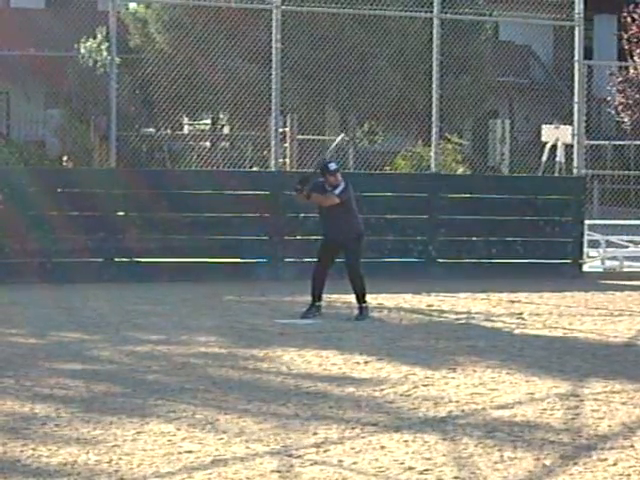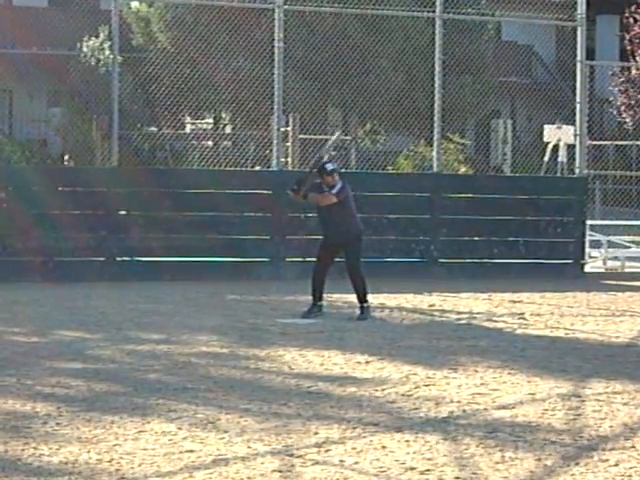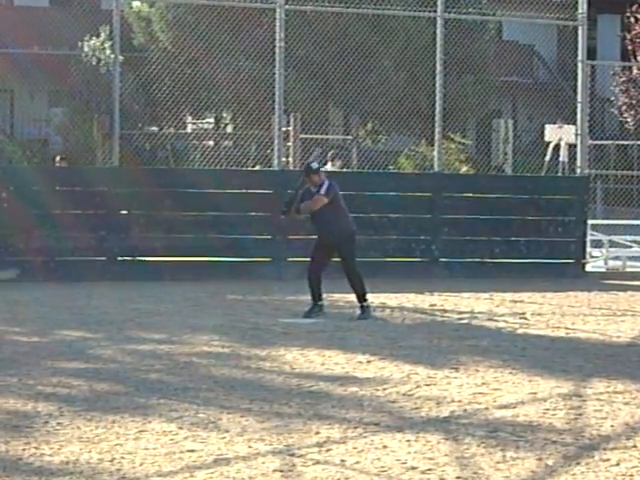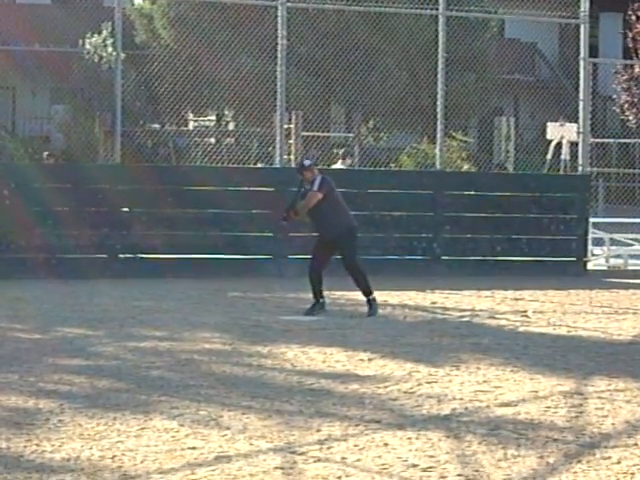
dt=0.5s
person 1, frame 1
left shoulder: (344, 186)
right shoulder: (318, 185)
left elbow: (325, 201)
right elbow: (303, 195)
left wrist: (307, 193)
right wrist: (302, 189)
left hip: (352, 235)
right hip: (331, 236)
left knee: (353, 269)
right knee: (319, 269)
left ankle: (363, 306)
right ankle: (315, 305)
person 1, frame 2
left shoulder: (342, 187)
right shoulder: (317, 186)
left elbow: (322, 200)
right elbow: (301, 196)
left wrist: (304, 193)
right wrist: (298, 190)
left hip: (351, 235)
right hip: (330, 236)
left knee: (353, 269)
right knee: (319, 269)
left ankle: (364, 306)
right ankle: (317, 305)
person 1, frame 3
left shoulder: (329, 186)
right shoulder: (306, 193)
left elbow: (315, 205)
right elbow: (300, 212)
left wrist: (297, 208)
right wrist: (292, 210)
left hip: (345, 235)
right hip: (325, 238)
left knee: (350, 269)
right knee: (313, 270)
left ankle: (364, 305)
right ankle: (317, 304)
person 1, frame 4
left shoulder: (323, 181)
right shoulder: (305, 192)
left elbow: (311, 202)
right elbow: (304, 213)
left wrist: (294, 212)
right wrist: (294, 213)
left hip: (345, 230)
right hip: (326, 235)
left knee: (351, 264)
right knee: (314, 268)
left ankle: (371, 299)
right ankle: (319, 302)
